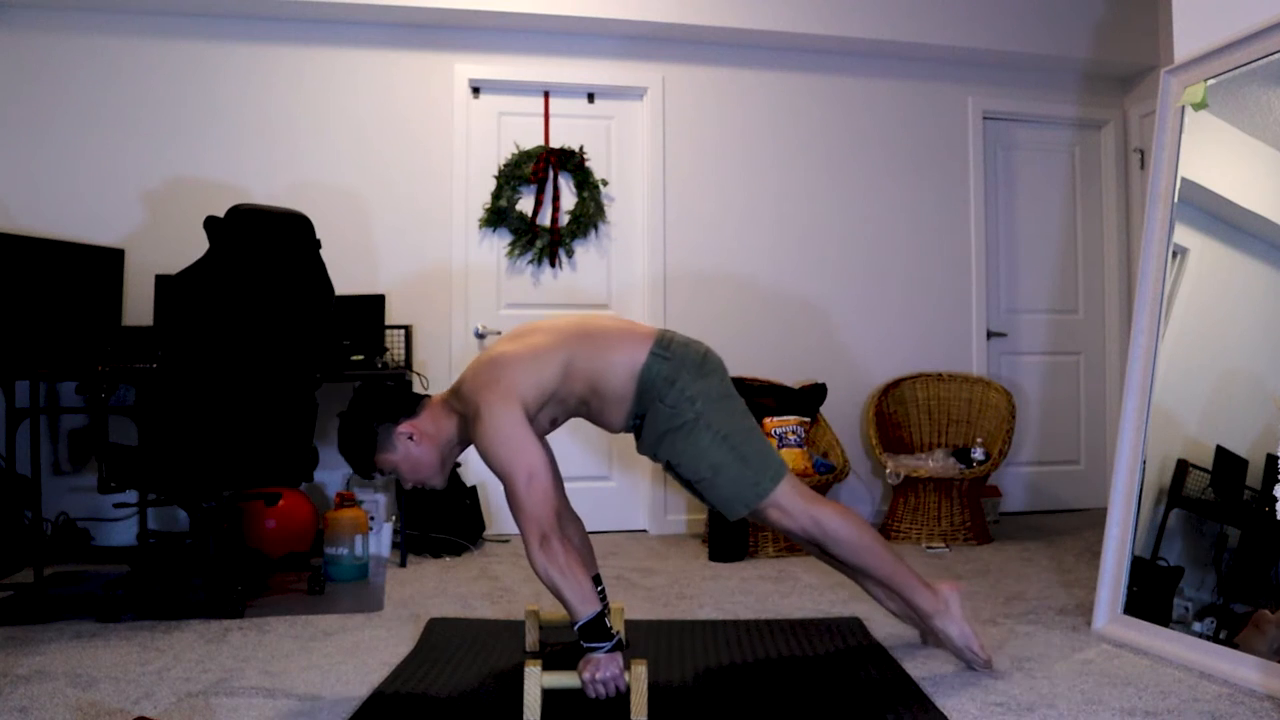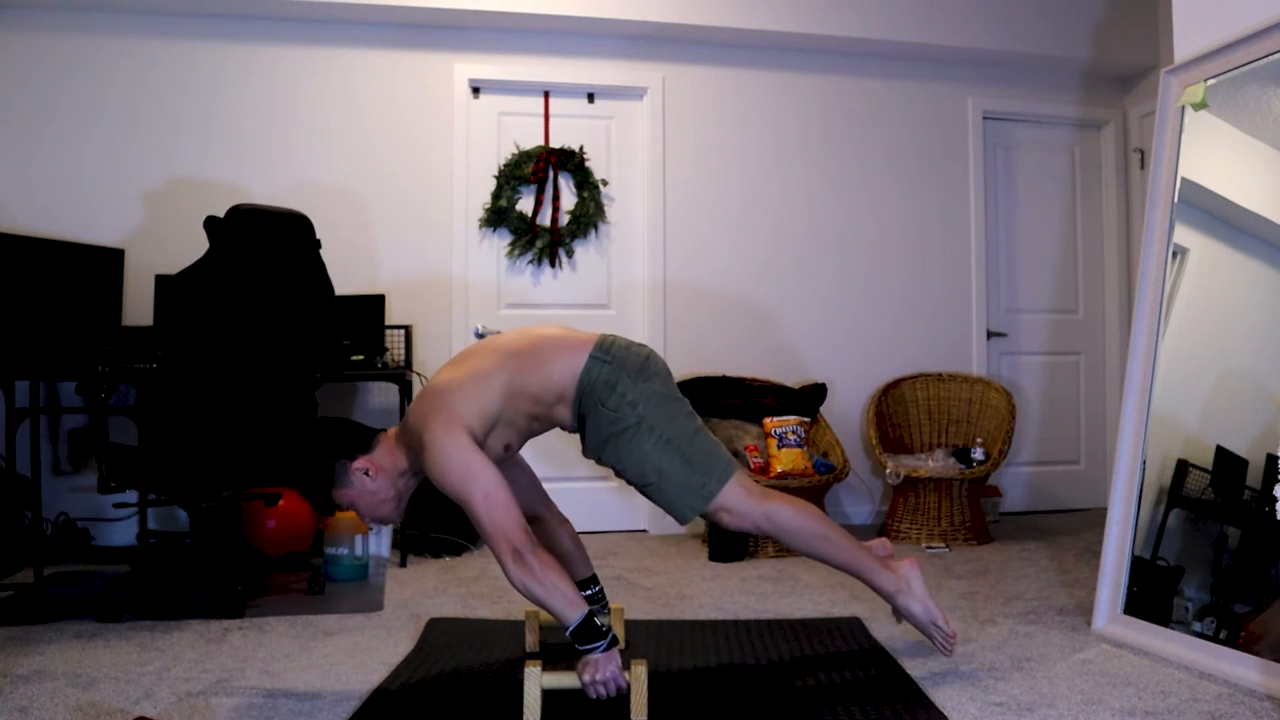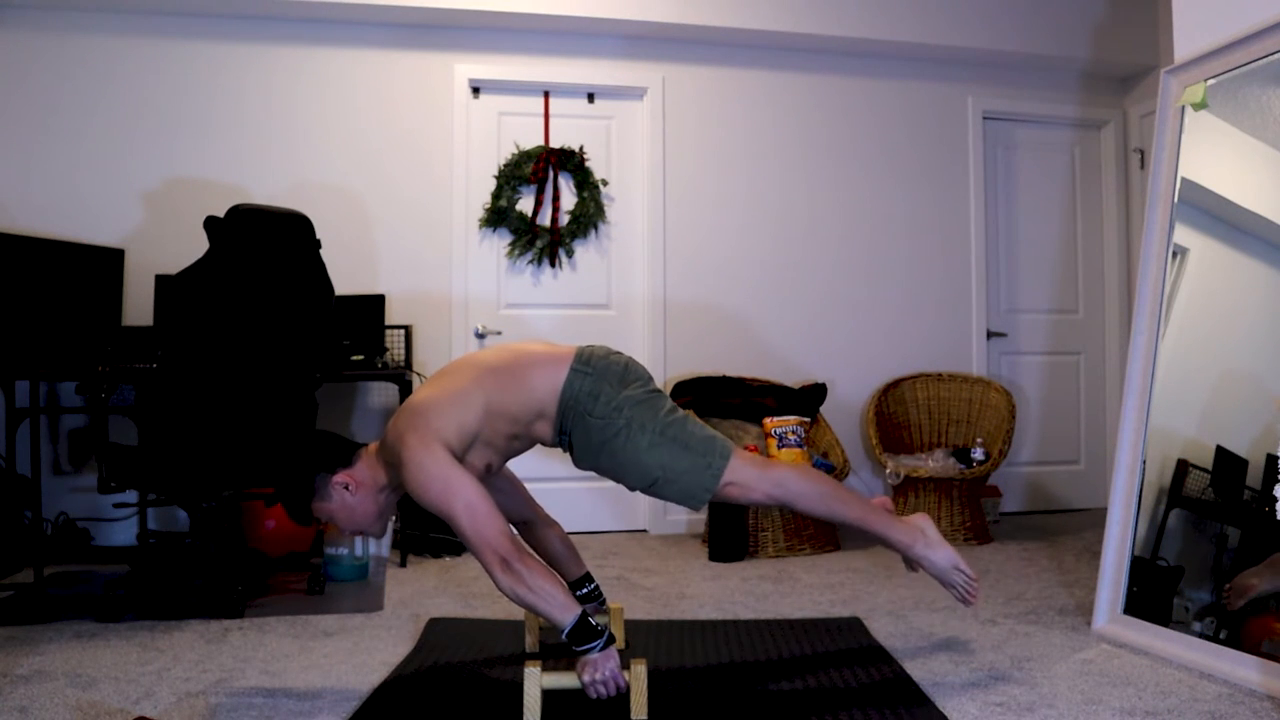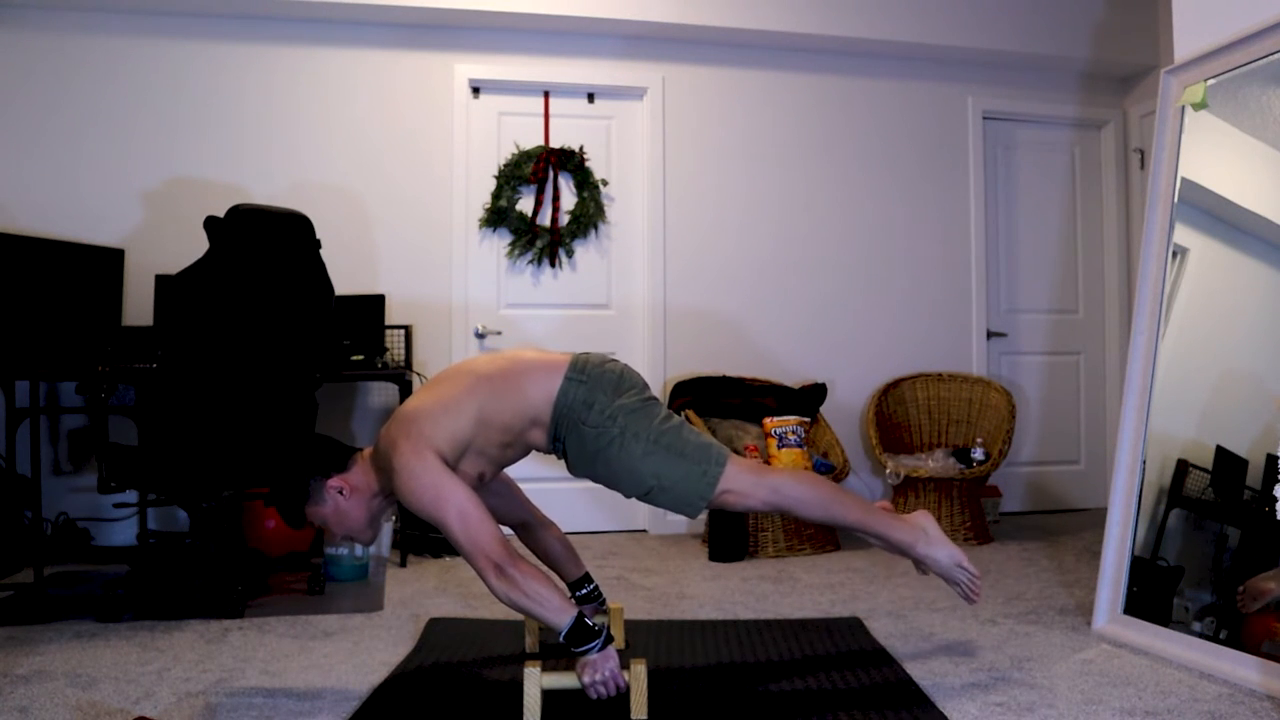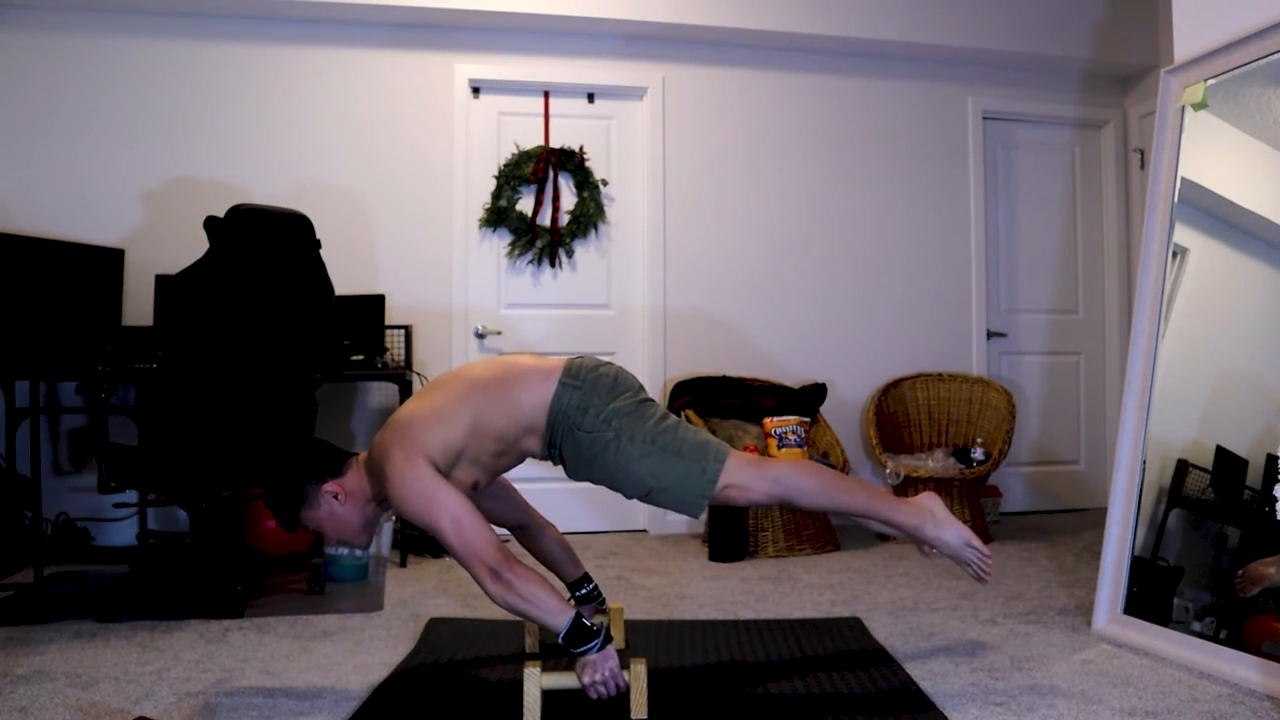
dt=1s
person 1, frame 1
left shoulder: (488, 414)
right shoulder: (486, 398)
left elbow: (543, 539)
right elbow: (558, 514)
left wrist: (599, 641)
right wrist: (595, 601)
left hip: (671, 385)
right hip: (667, 380)
left knee: (790, 509)
right knee: (780, 512)
left ankle: (929, 601)
right ankle: (908, 600)
person 1, frame 2
left shoulder: (437, 443)
right shoulder: (454, 431)
left elbow: (518, 553)
right elbow: (540, 516)
left wrist: (593, 642)
right wrist: (592, 603)
left hip: (613, 387)
right hip: (611, 382)
left knee: (741, 505)
right knee: (731, 501)
left ankle: (892, 581)
right ankle: (866, 554)
person 1, frame 3
left shoulder: (413, 458)
right shoulder: (429, 441)
left elbow: (505, 560)
right elbow: (527, 518)
left wrist: (588, 640)
right wrist: (587, 599)
left hip: (594, 400)
right hip: (592, 390)
left knee: (748, 481)
right knee: (740, 479)
left ankle: (906, 534)
right ankle: (874, 514)
person 1, frame 4
left shoulder: (406, 464)
right shoulder: (427, 449)
left elbow: (498, 565)
right elbow: (522, 517)
left wrist: (587, 640)
right wrist: (586, 598)
left hip: (588, 407)
right hip: (586, 398)
left knee: (745, 486)
right knee: (736, 480)
left ankle: (906, 532)
right ankle: (885, 520)
person 1, frame 5
left shoulder: (397, 472)
right shoulder: (418, 452)
left elbow: (494, 570)
right elbow: (520, 518)
left wrist: (585, 642)
right wrist: (586, 597)
left hip: (585, 411)
right hip: (583, 398)
left knee: (748, 482)
right knee: (742, 477)
left ankle: (915, 517)
right ankle: (899, 513)
